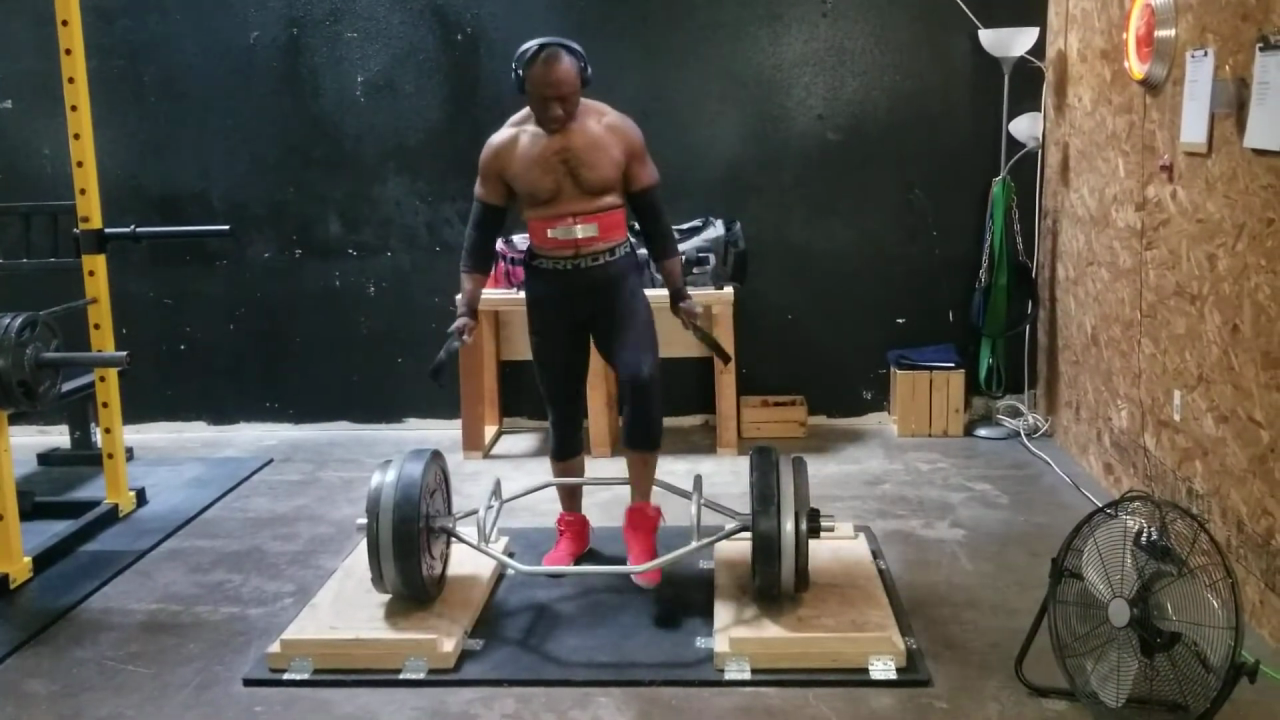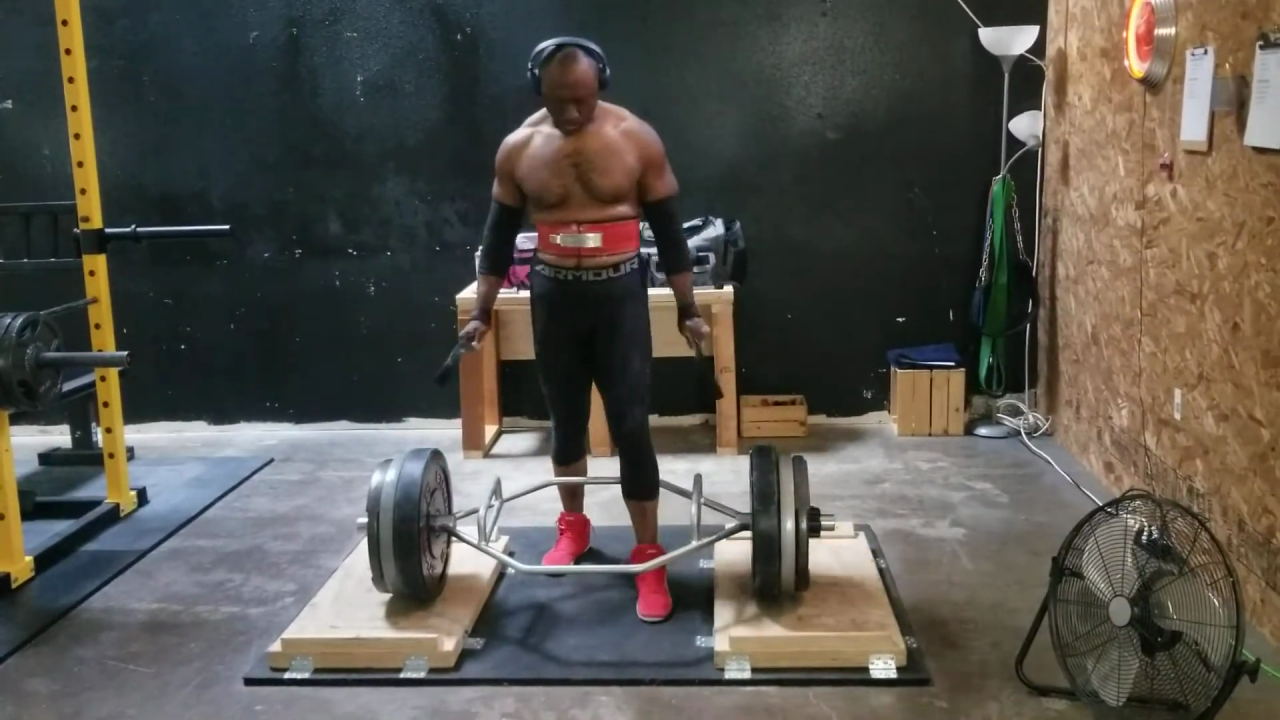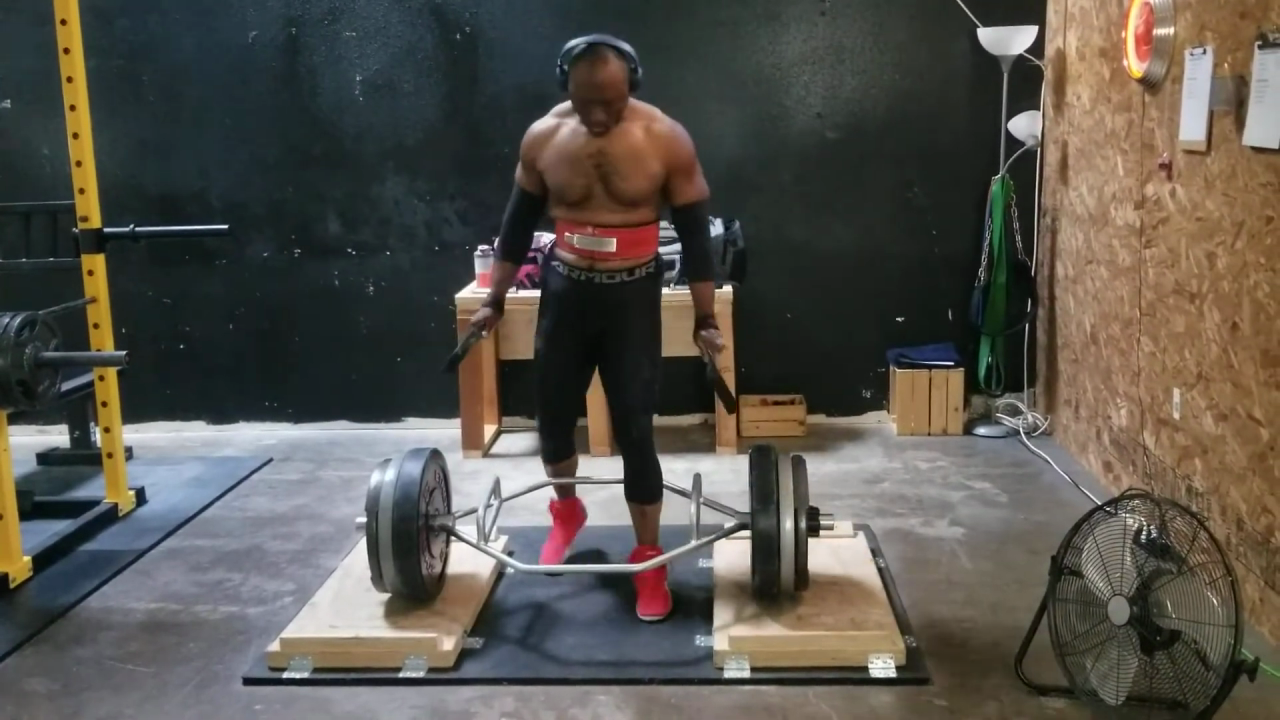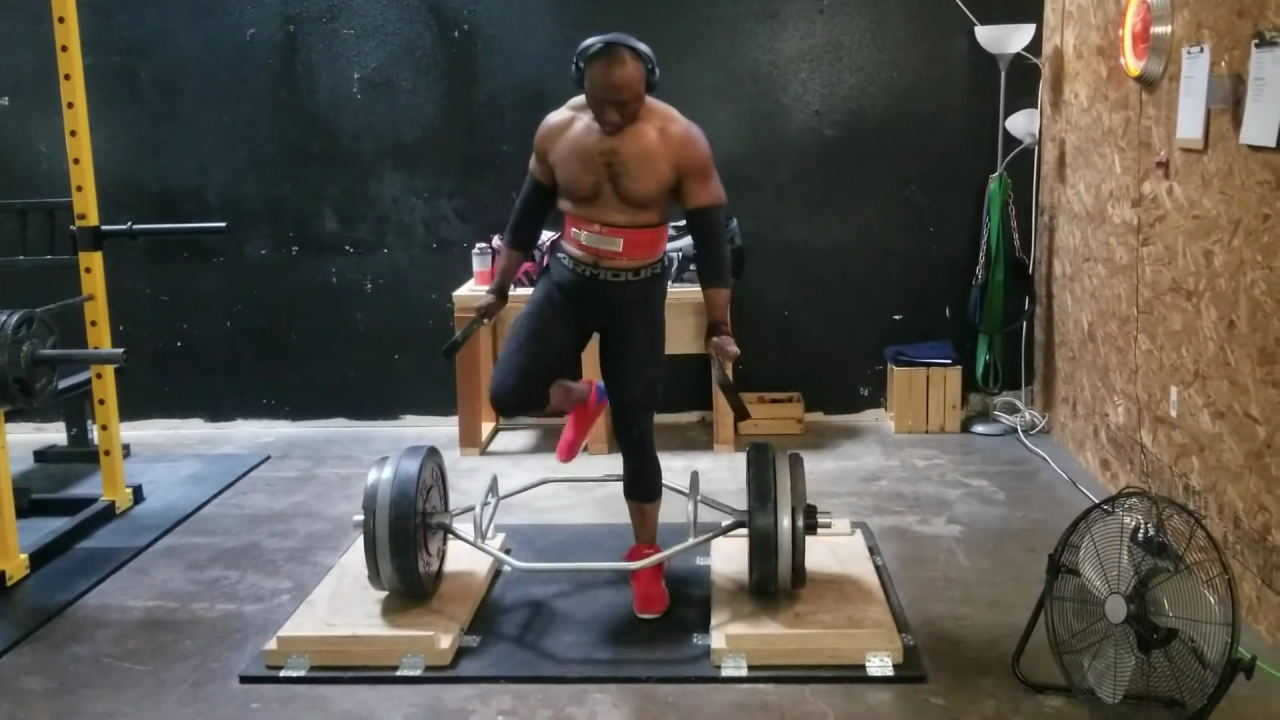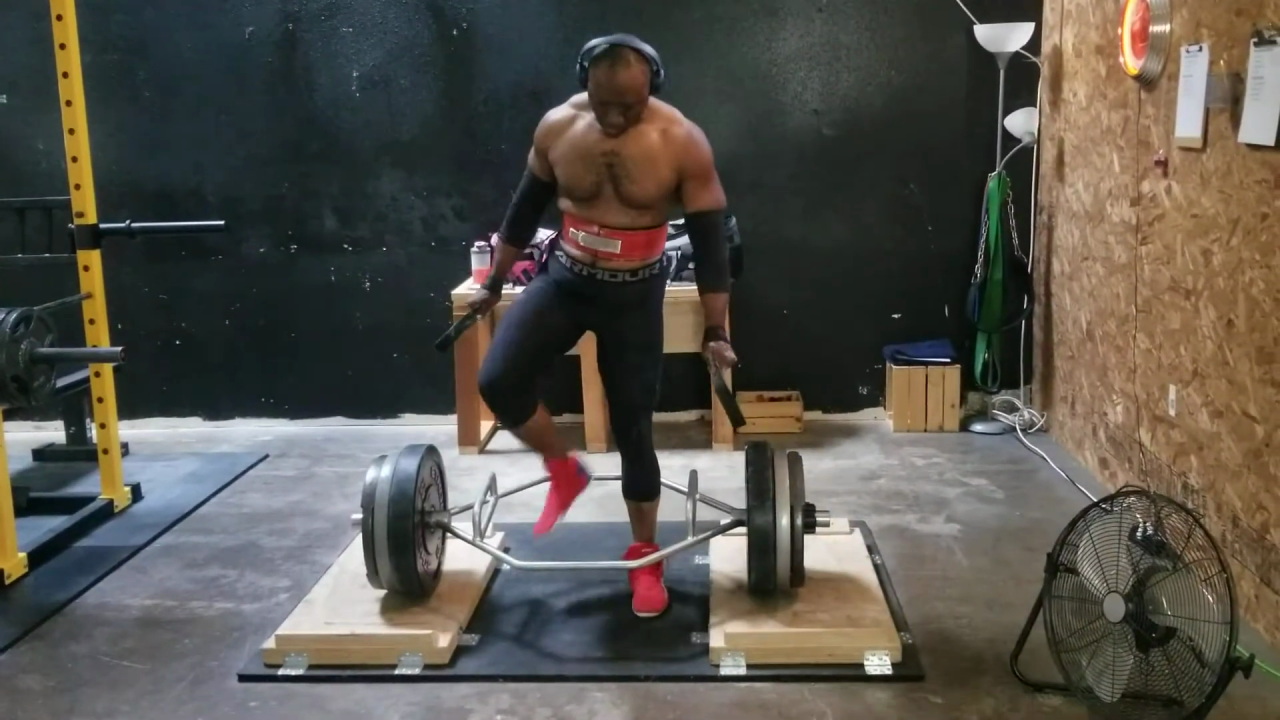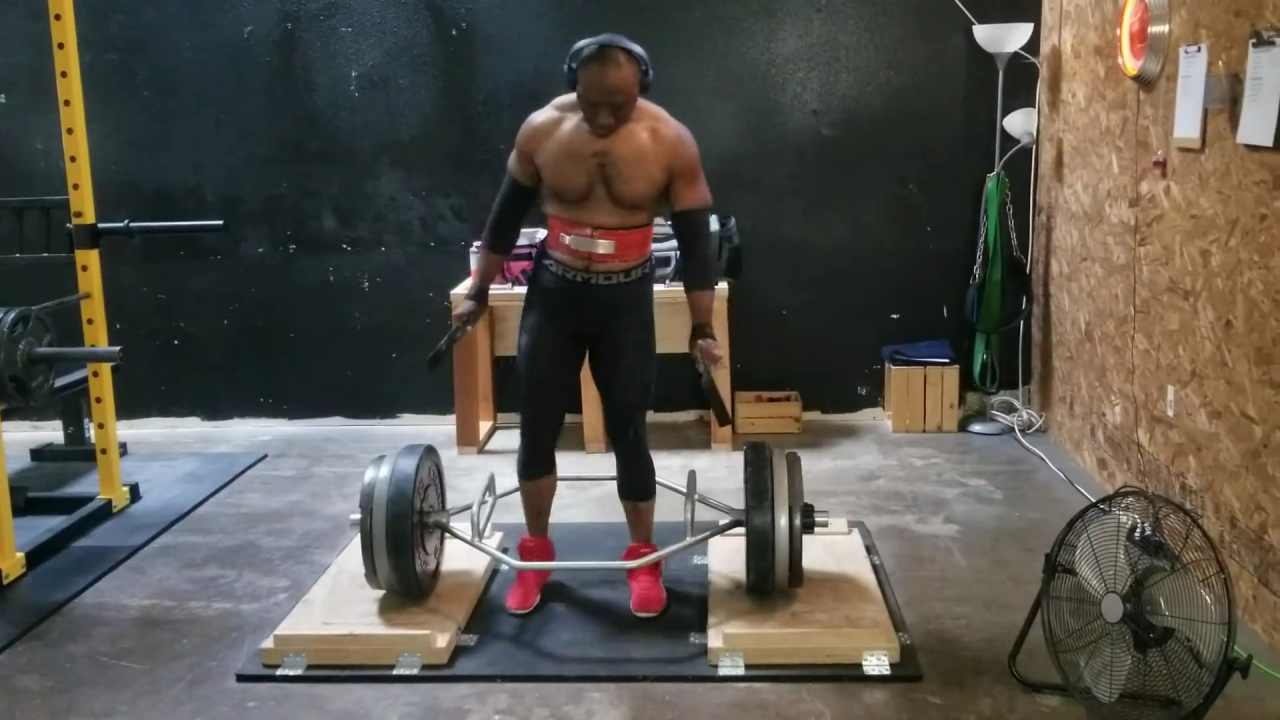
dt=0.2s
person 1, frame 1
left shoulder: (619, 131)
right shoulder: (502, 147)
left elbow: (652, 215)
right elbow: (482, 231)
left wrist: (679, 291)
right wrist: (467, 307)
left hip: (615, 272)
right hip: (548, 284)
left knee: (643, 379)
right knee: (563, 408)
left ankle: (640, 514)
right ankle: (573, 525)
person 1, frame 2
left shoulder: (637, 138)
right shoulder: (517, 148)
left elbow: (668, 228)
right elbow: (499, 234)
left wrist: (687, 309)
right wrist: (482, 311)
left hip: (620, 293)
right hip: (553, 295)
left knee: (631, 427)
right knee: (567, 418)
left ankle: (649, 557)
right ankle: (573, 525)
person 1, frame 3
left shoulder: (667, 139)
right shoulder: (542, 137)
left elbow: (694, 233)
right elbow: (518, 222)
left wrist: (705, 318)
right wrist: (495, 300)
left hip: (633, 296)
right hip: (564, 291)
left knee: (634, 432)
right knee: (553, 418)
left ankle: (649, 560)
right ankle: (567, 510)
person 1, frame 4
left shoulder: (682, 141)
right shoulder: (556, 129)
left elbow: (710, 237)
right elbow: (528, 211)
left wrist: (718, 326)
right wrist: (499, 287)
left hip: (636, 293)
right hip: (565, 279)
left knee: (635, 431)
right knee: (507, 392)
left ankle: (646, 558)
right ankle: (583, 398)
person 1, frame 5
left shoulder: (685, 143)
right shoulder: (557, 126)
left elbow: (710, 241)
right elbow: (526, 206)
left wrist: (715, 331)
right wrist: (493, 282)
left hip: (635, 294)
right hip: (563, 277)
left knee: (633, 431)
right knee: (497, 382)
left ankle: (645, 558)
right ankle: (564, 472)
person 1, frame 6
left shoulder: (672, 142)
right shoulder: (541, 129)
left elbow: (695, 239)
right elbow: (508, 213)
left wrist: (702, 328)
right wrist: (478, 292)
left hip: (626, 297)
right hip: (552, 289)
left knee: (627, 432)
right knee: (538, 430)
left ankle: (643, 558)
right ankle: (536, 552)
